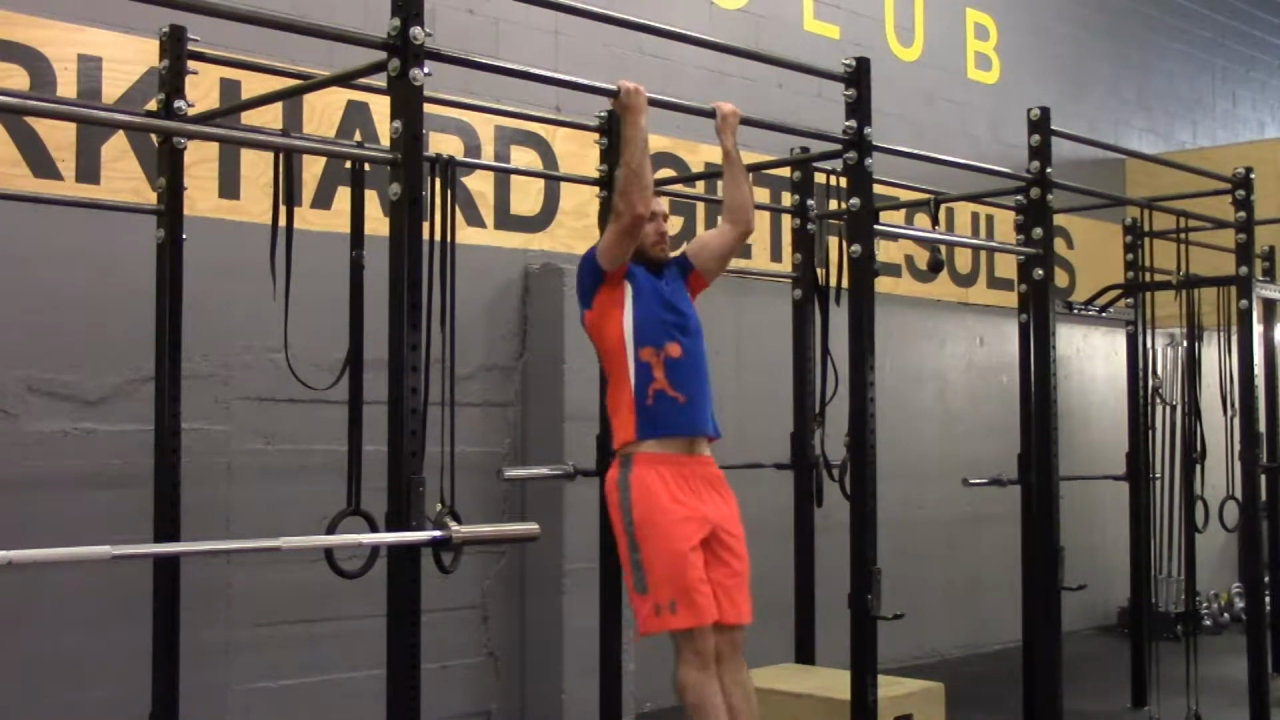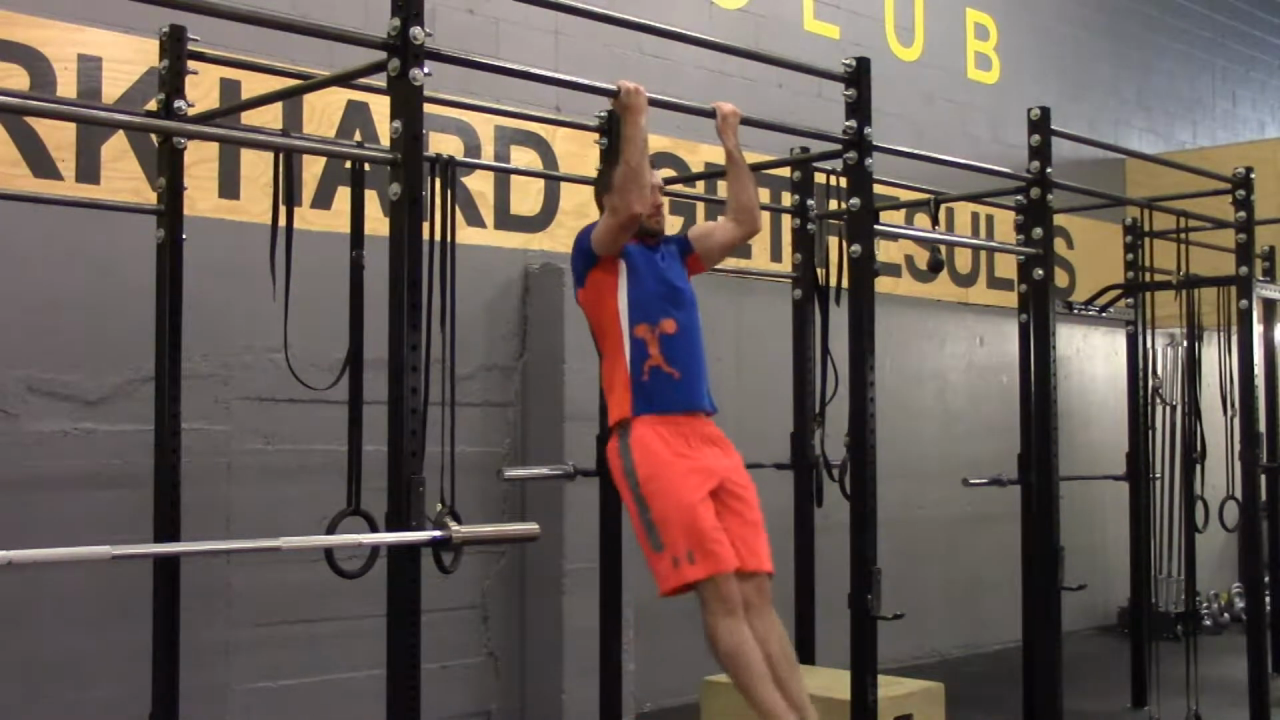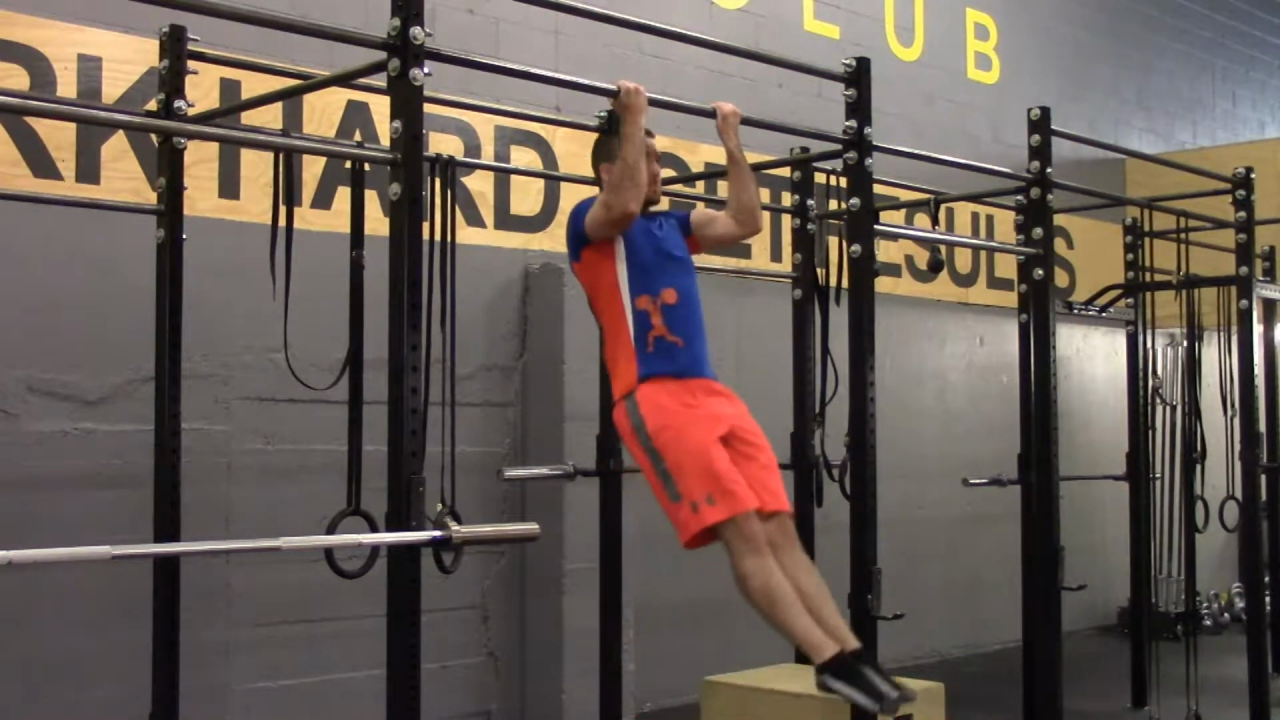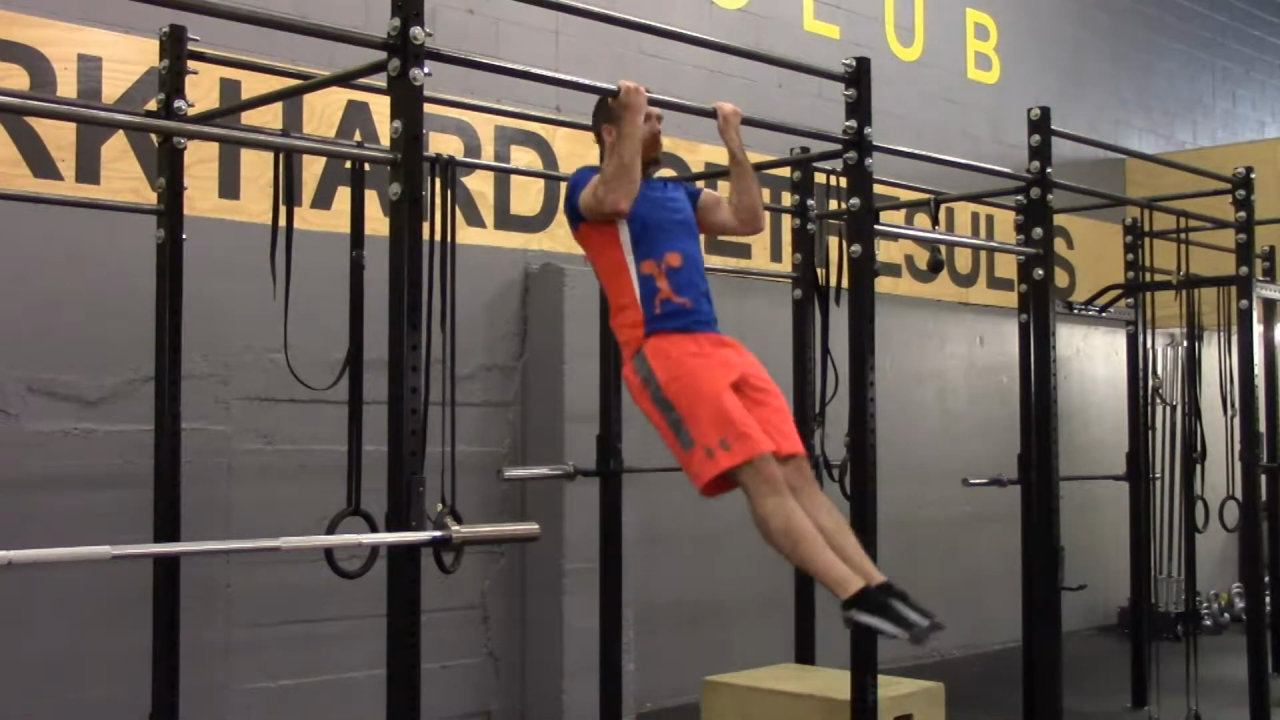
dt=0.2s
person 1, frame 1
left shoulder: (680, 278)
right shoulder: (606, 280)
left elbow: (739, 223)
right elbow: (629, 208)
left wrist: (728, 140)
right wrist: (633, 121)
left hip: (709, 477)
right hip: (649, 479)
left knee: (729, 645)
right knee: (695, 646)
person 1, frame 2
left shoulder: (674, 254)
right shoulder: (599, 254)
left elbow: (745, 222)
right elbow: (629, 206)
left wrist: (730, 140)
right wrist: (633, 120)
left hip: (710, 440)
right hip: (650, 443)
left knee: (755, 595)
right knee: (720, 595)
person 1, frame 3
left shoulder: (671, 227)
right shoulder: (592, 220)
left elbow: (746, 221)
right elbow: (625, 201)
left wrist: (730, 141)
right wrist: (631, 120)
left hip: (713, 394)
right hip: (653, 400)
left knee: (783, 536)
right knee: (744, 534)
left ankle: (852, 655)
right ankle: (829, 662)
person 1, frame 4
left shoulder: (676, 191)
right shoulder: (588, 186)
left elbow: (748, 220)
right elbow: (618, 198)
left wrist: (732, 142)
right wrist: (629, 114)
left hip: (720, 345)
right hip: (661, 353)
left knee: (798, 475)
right knee: (762, 475)
left ankle: (877, 587)
right ankle: (854, 597)
